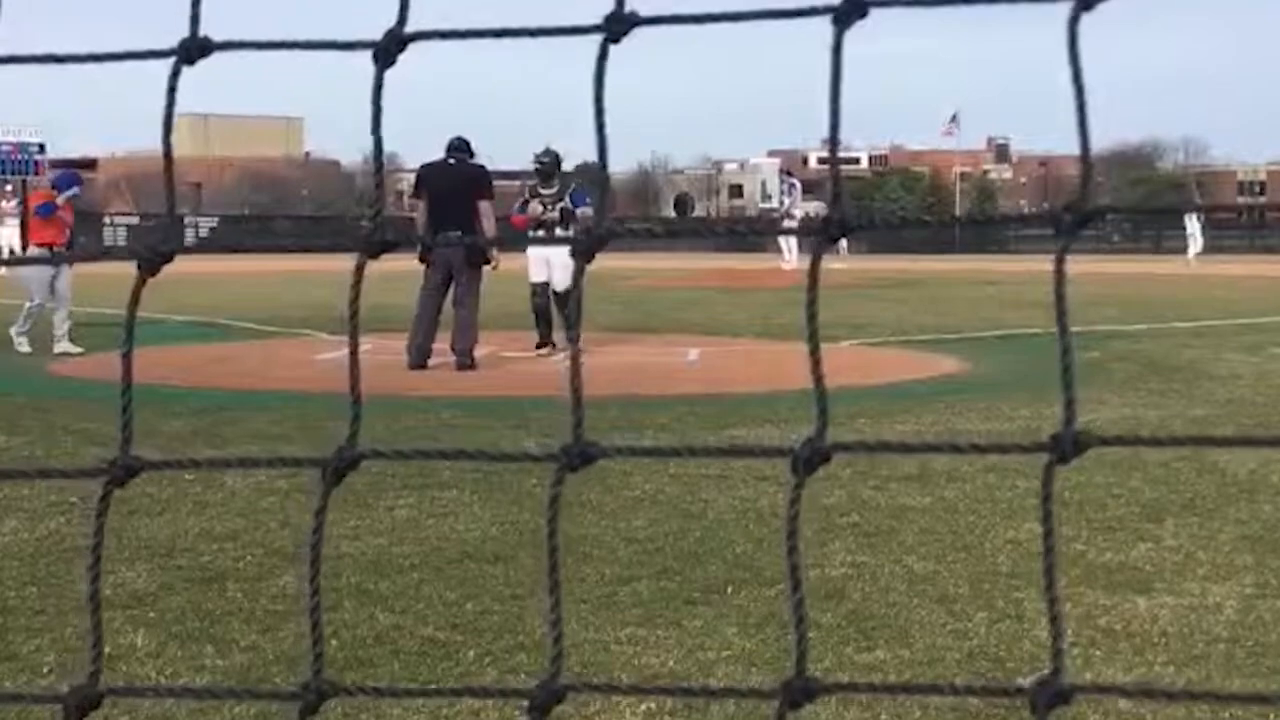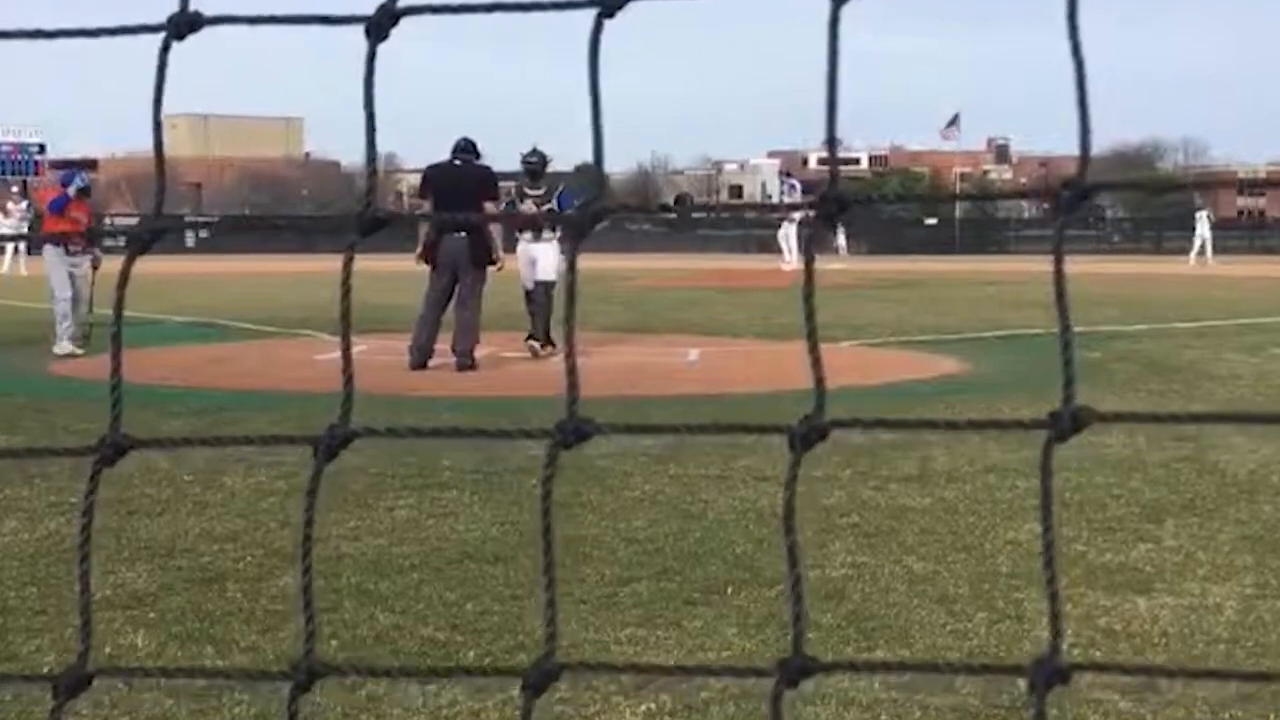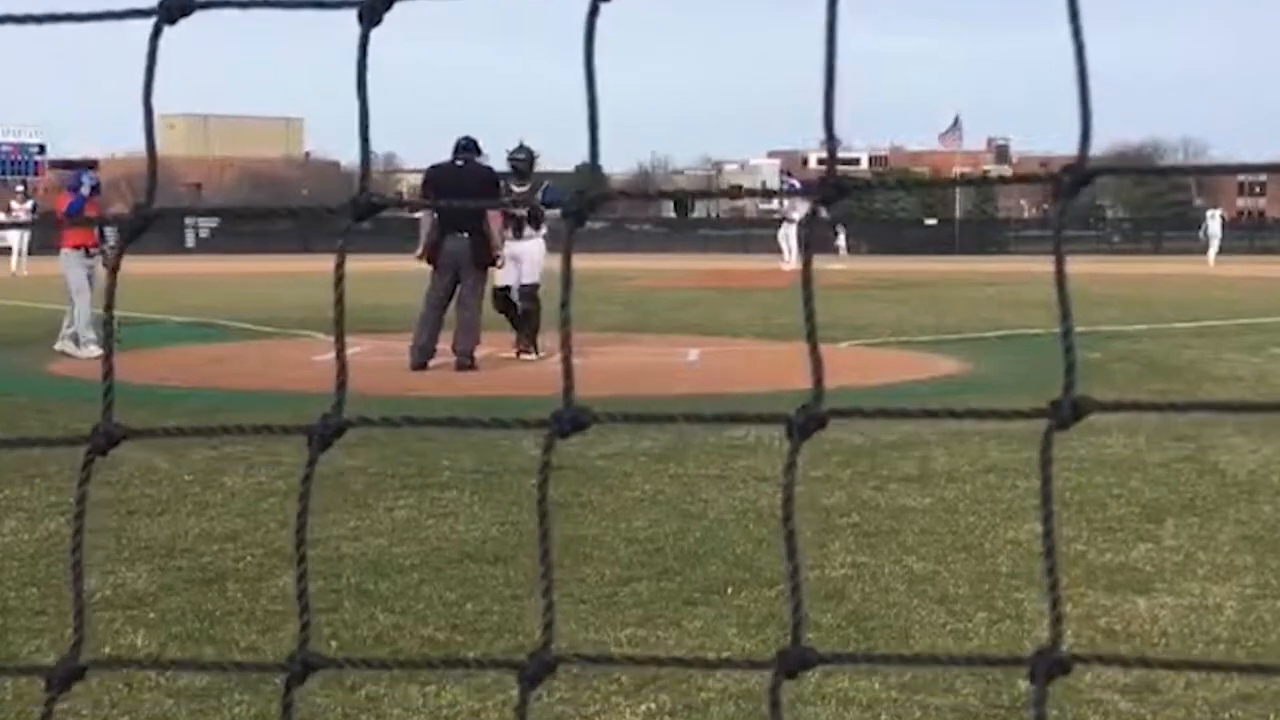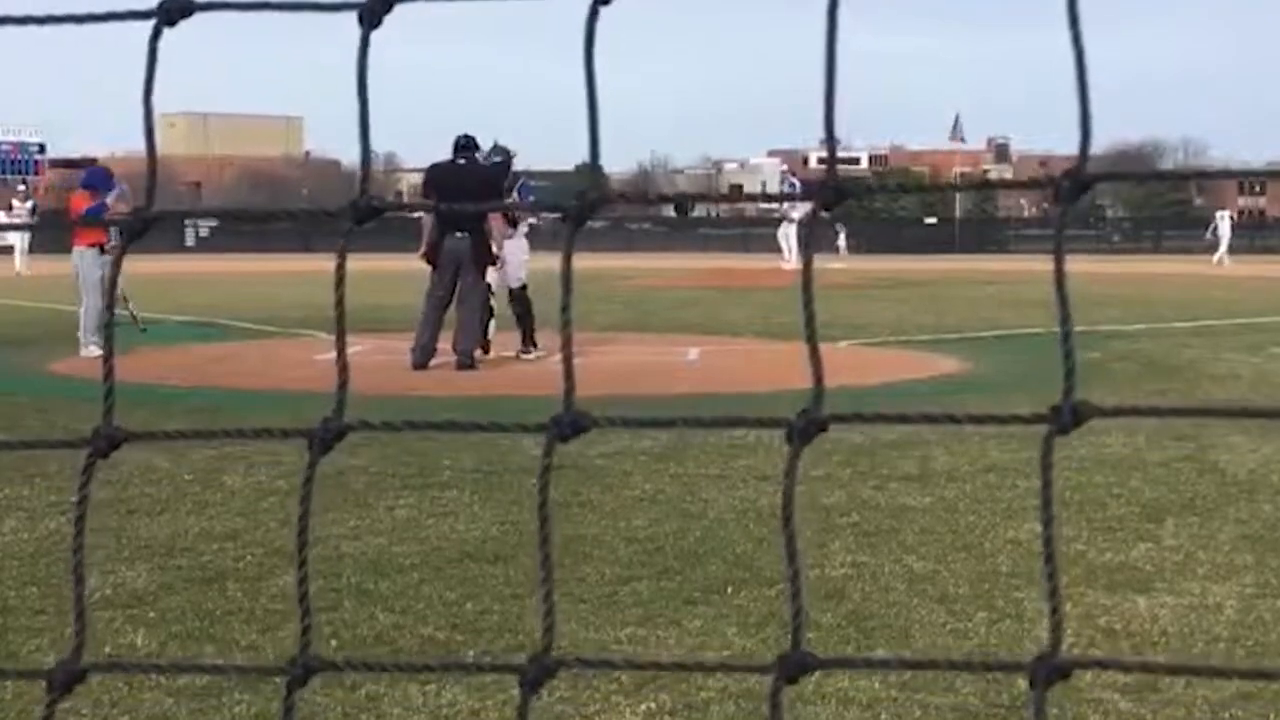
dt=0.3s
person 1, frame 1
left shoulder: (426, 171)
right shoulder: (478, 172)
left elbow: (421, 212)
right elbow: (485, 212)
left wrist: (422, 242)
right wrist: (492, 248)
left hip: (437, 243)
right hip: (468, 244)
left knee: (428, 301)
right knee: (466, 302)
left ankle: (417, 356)
right ankle: (464, 356)
person 1, frame 2
left shoulder: (432, 172)
right shoulder: (484, 173)
left elbow: (426, 211)
right elbow: (491, 213)
left wrist: (422, 244)
right wrist: (498, 248)
left hip: (442, 243)
right hip: (472, 245)
left knee: (434, 300)
right knee: (468, 303)
left ankle: (419, 355)
right ankle: (464, 357)
person 1, frame 3
left shoulder: (434, 173)
right shoulder: (486, 174)
left elbow: (428, 212)
right elbow: (493, 214)
left wrist: (423, 245)
right wrist: (498, 248)
left hip: (445, 244)
right hip: (474, 245)
left knee: (434, 301)
right knee: (470, 303)
left ankle: (419, 356)
right ankle: (464, 356)
person 1, frame 4
left shoulder: (435, 172)
right shoulder: (487, 174)
left elbow: (429, 212)
right elbow: (494, 214)
left wrist: (425, 245)
left hip: (444, 243)
right hip: (474, 244)
left knee: (435, 301)
right knee: (470, 302)
left ankle: (421, 355)
right ankle: (465, 355)
person 2, frame 1
left shoulder: (570, 190)
right shoulder: (530, 191)
left elbow: (587, 213)
right elbow: (515, 220)
left wrist: (557, 215)
right wrist: (531, 216)
left hip: (561, 245)
right hip: (536, 245)
left knee: (561, 292)
right knee: (538, 292)
right ankle: (545, 339)
person 2, frame 2
left shoulder: (557, 191)
right shoulder: (516, 193)
right wrist: (522, 216)
left hip: (548, 246)
right hip: (525, 247)
left knee: (543, 290)
right knee: (532, 295)
left ankle: (537, 338)
right ankle: (545, 340)
person 2, frame 3
left shoulder: (543, 188)
right shoulder: (502, 189)
left wrist: (528, 210)
right wrist: (502, 211)
left hip: (532, 244)
right hip: (508, 245)
left knee: (529, 293)
right knee: (500, 293)
left ankle: (530, 344)
right ankle: (523, 331)
person 2, frame 4
left shoulder: (520, 186)
left elbow: (531, 211)
left wrist: (504, 208)
left hip: (514, 244)
left knee: (518, 294)
left ankle: (529, 343)
right ankle: (483, 344)
person 3, frame 1
left shoulder: (68, 204)
right shoulder: (39, 196)
right elbow: (44, 210)
left wrist: (69, 253)
right wrist: (65, 196)
left hip: (61, 256)
right hip: (40, 254)
left knee: (63, 299)
right knee: (38, 300)
left ankle: (61, 341)
right ankle: (19, 332)
person 3, frame 2
left shoulder: (83, 203)
right shoulder: (51, 194)
left elbow: (88, 230)
right elbow: (56, 206)
left wrist: (95, 252)
right wrist: (74, 187)
left hip: (78, 255)
right hip: (55, 253)
left knee: (79, 300)
right knee: (63, 296)
left ankle: (68, 342)
right ankle: (63, 340)
person 3, frame 3
left shoulder: (92, 202)
right shoulder: (64, 200)
left elbow: (97, 228)
right elbow: (74, 209)
right wrist: (86, 186)
left hip: (90, 256)
right hip: (72, 256)
left knee: (79, 301)
right knee: (83, 300)
left ankle: (66, 340)
right ankle: (88, 345)
person 3, frame 4
left shoulder: (98, 199)
right shoulder: (78, 198)
right elbow: (92, 214)
right wrist: (112, 197)
left hip: (101, 253)
right hip: (86, 254)
left knee: (109, 298)
right knee: (91, 301)
left ankle: (88, 333)
right ankle: (89, 344)
